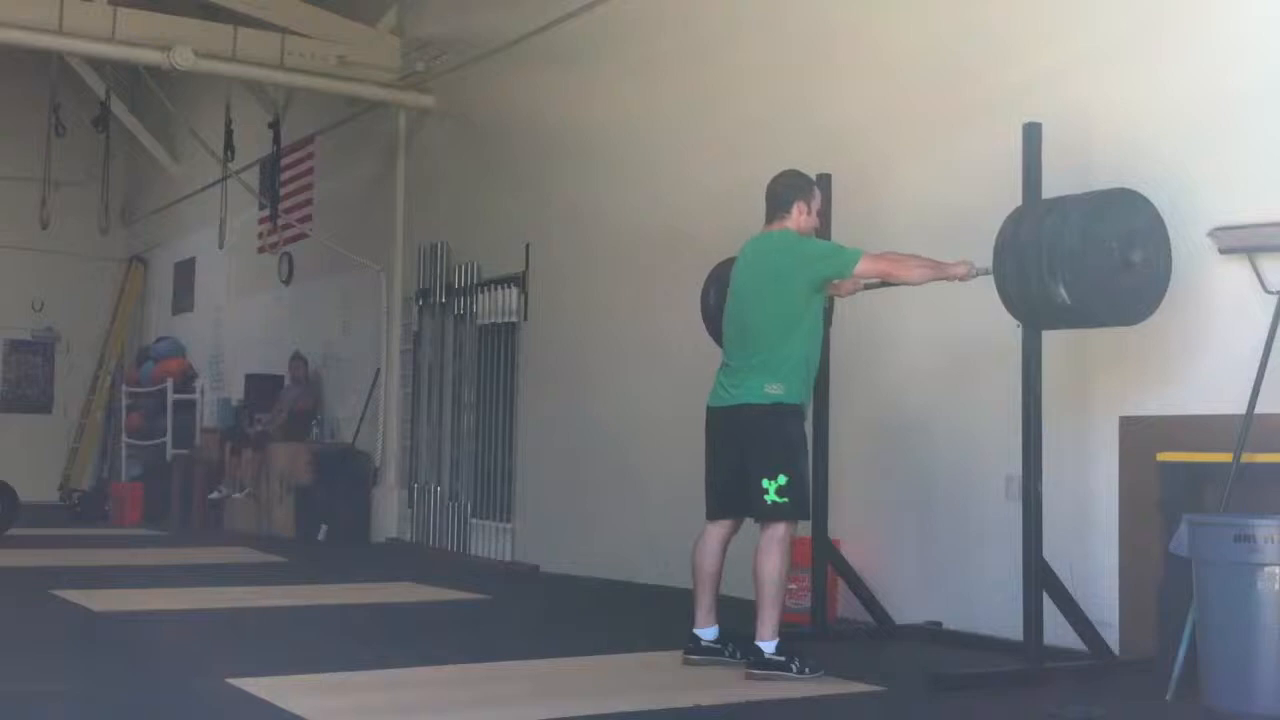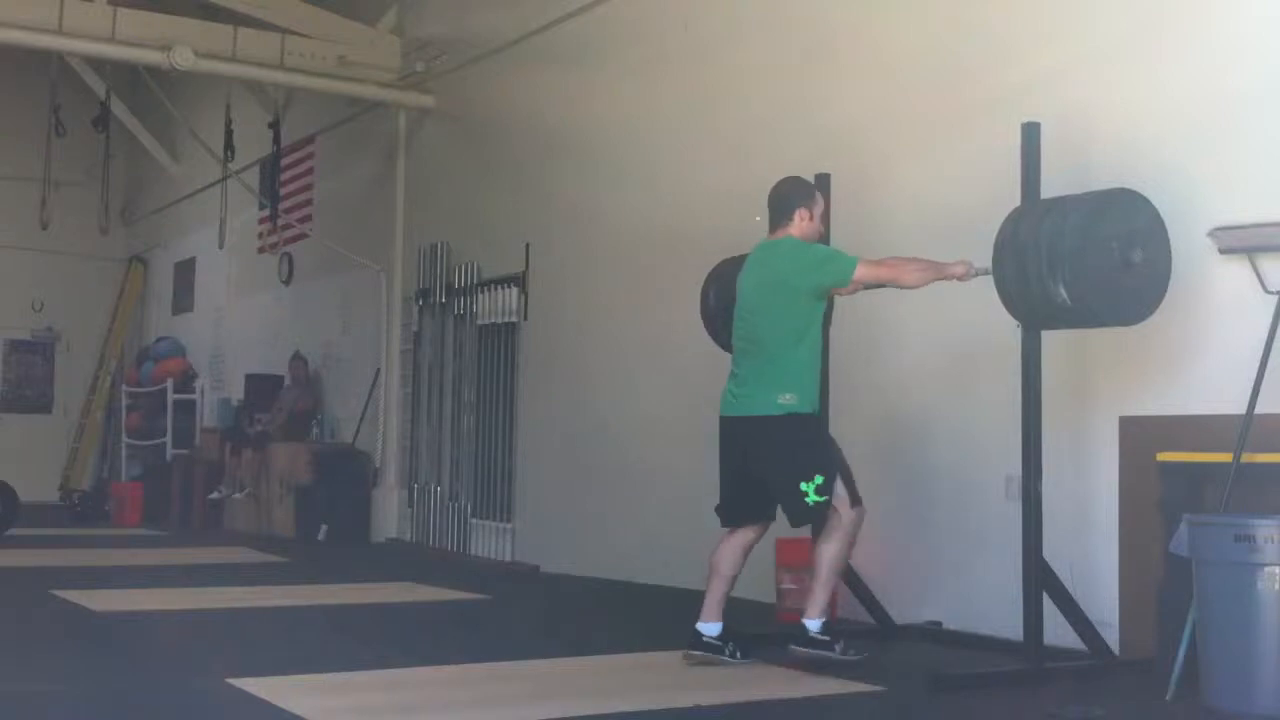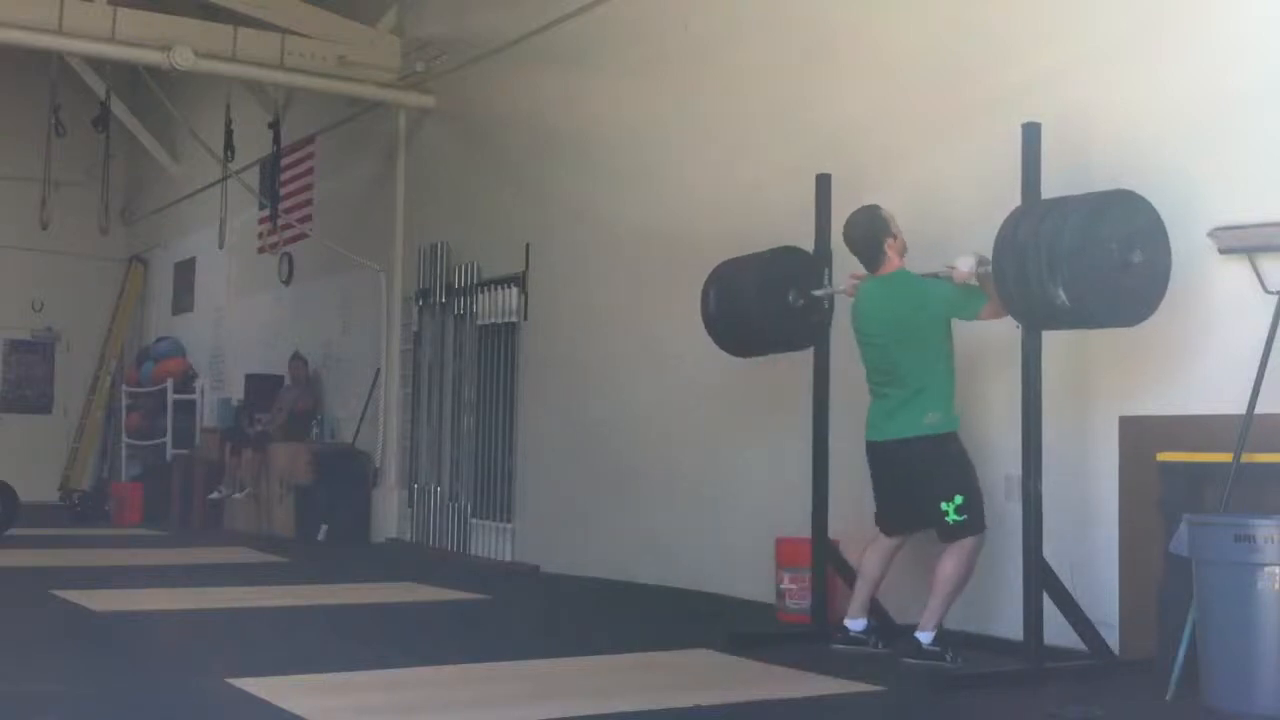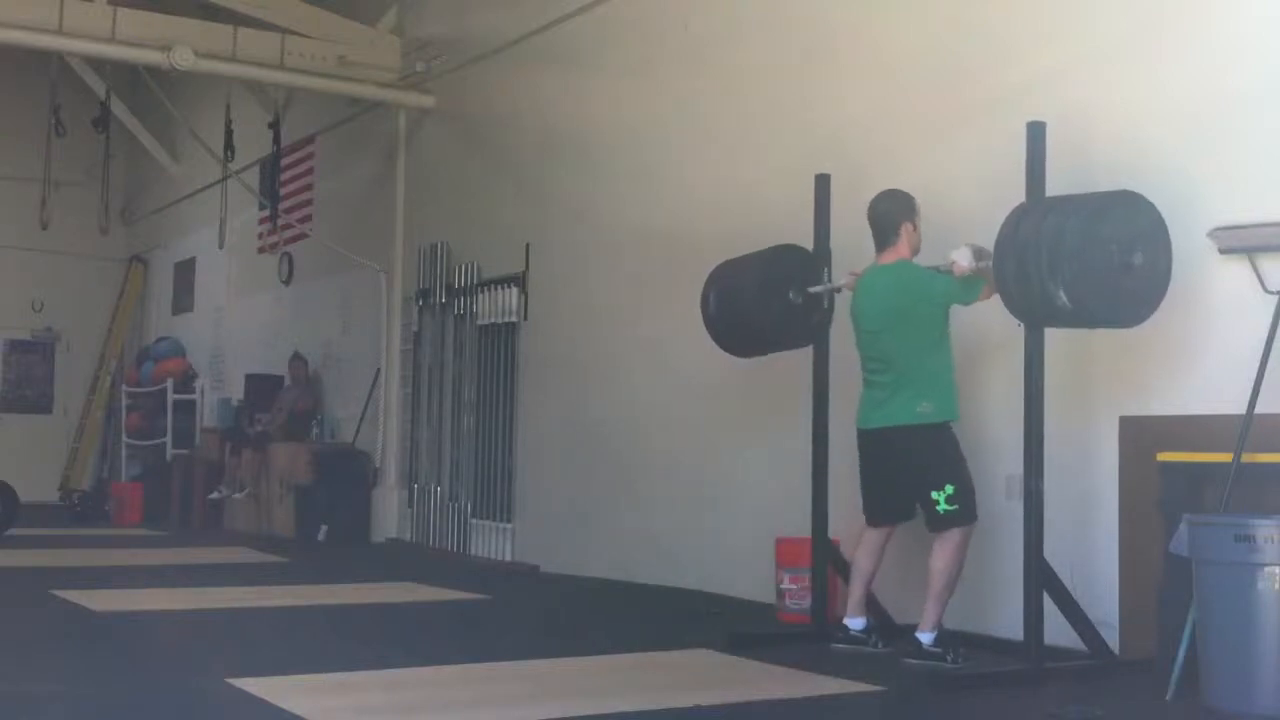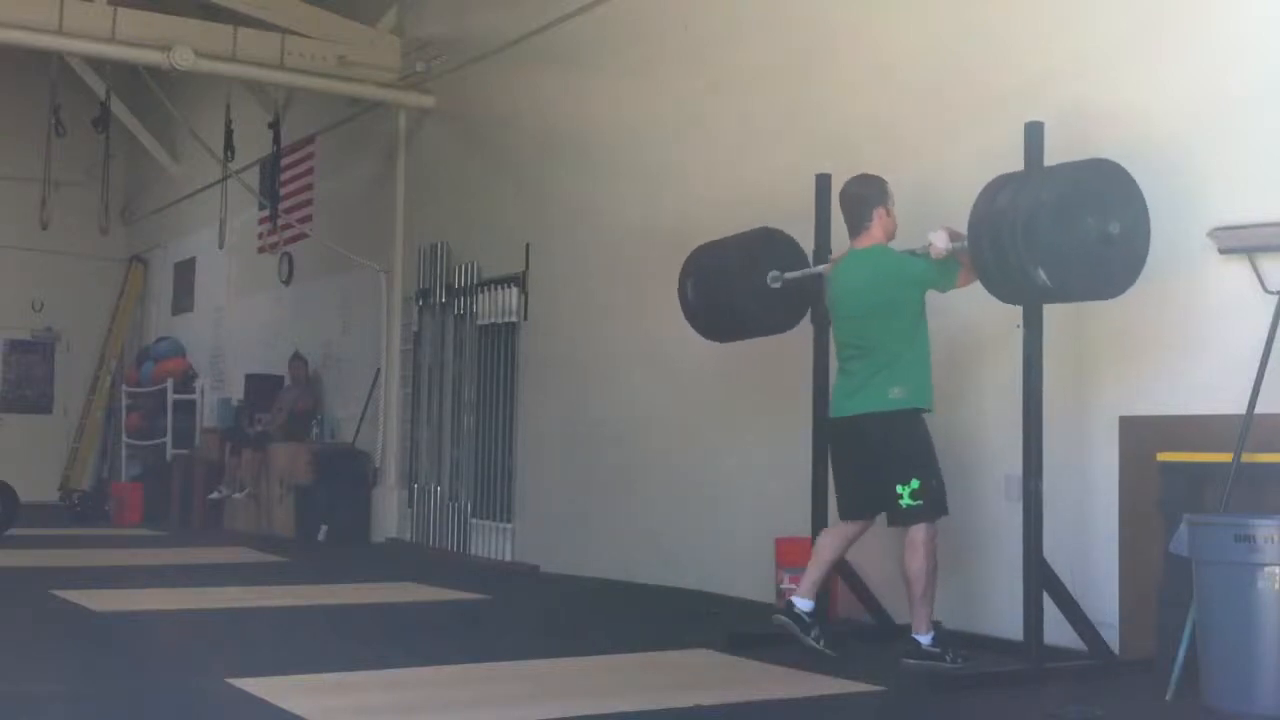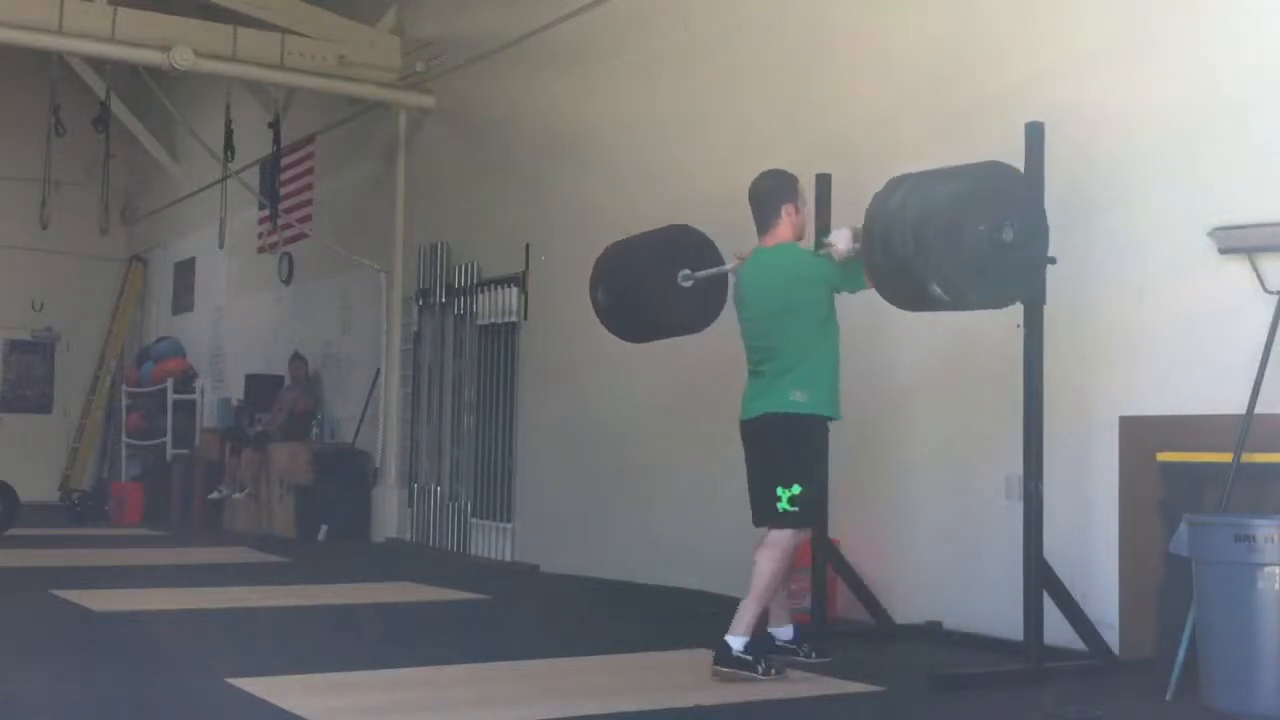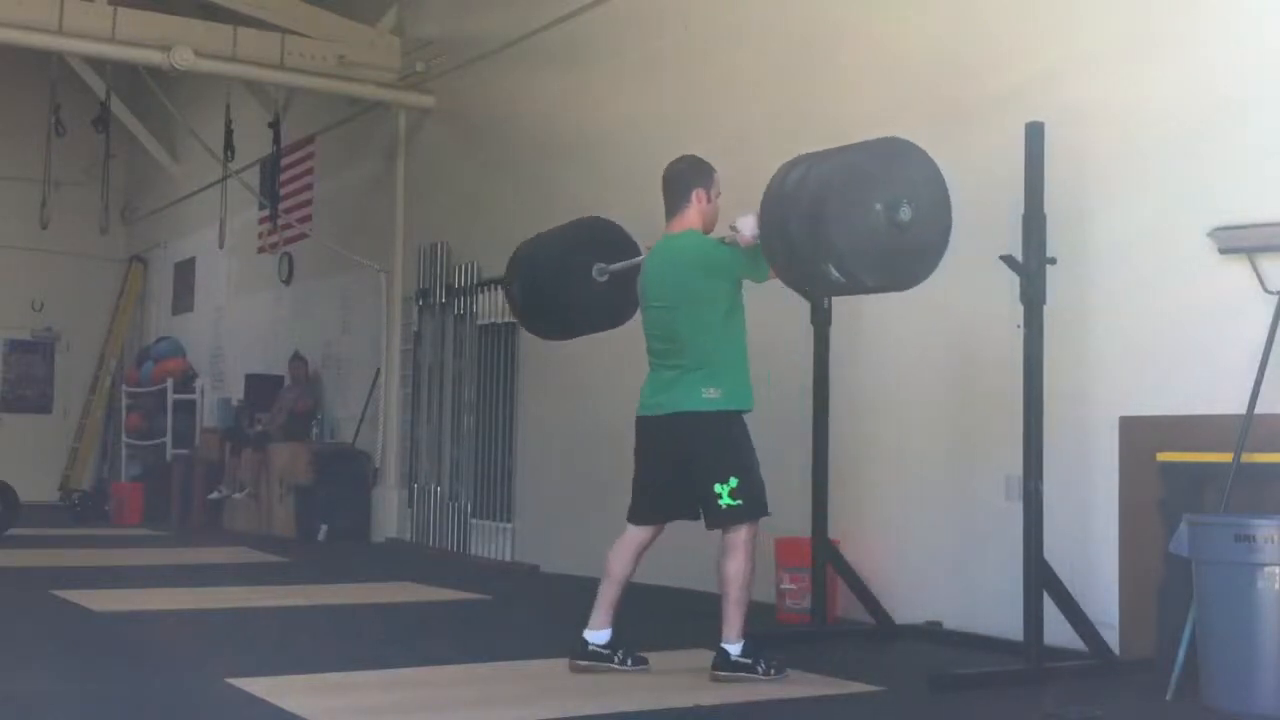
dt=0.7s
person 1, frame 1
left shoulder: (753, 252)
right shoulder: (802, 252)
right elbow: (888, 267)
left wrist: (830, 291)
right wrist: (949, 270)
left hip: (727, 407)
right hip: (768, 409)
left knee: (721, 522)
right knee: (777, 525)
left ankle: (704, 636)
right ankle: (767, 650)
person 1, frame 2
left shoulder: (757, 262)
right shoulder: (805, 258)
right elbow: (889, 272)
left wrist: (831, 289)
right wrist: (948, 270)
left hip: (739, 416)
right hip: (783, 415)
left knee: (746, 526)
right knee: (845, 514)
left ankle: (707, 632)
right ankle: (813, 628)
person 1, frame 3
left shoulder: (862, 302)
right shoulder: (930, 293)
right elbow: (999, 308)
right wrist: (979, 273)
left hip: (883, 438)
right hip: (927, 438)
left knee: (892, 532)
right knee: (966, 536)
left ankle: (853, 626)
right ankle: (924, 639)
person 1, frame 4
left shoulder: (863, 288)
right shoulder: (927, 283)
right elbow: (988, 287)
right wrist: (975, 264)
left hip: (873, 427)
right hip: (921, 426)
left knee: (879, 526)
right knee: (955, 528)
left ankle: (853, 624)
right ankle: (926, 638)
person 1, frame 5
left shoulder: (837, 275)
right shoulder: (903, 266)
right elbow: (966, 273)
right wrist: (949, 249)
left hip: (845, 414)
right hip: (893, 414)
left knee: (854, 517)
right knee: (920, 524)
left ankle: (799, 605)
right ankle: (923, 640)
person 1, frame 6
left shoulder: (746, 272)
right shoulder: (810, 266)
right elbow: (869, 277)
right wrist: (851, 249)
left hip: (758, 415)
right hip: (796, 415)
left knee: (780, 527)
right knee: (788, 531)
left ankle: (780, 636)
right ankle: (735, 644)
person 1, frame 7
left shoulder: (654, 261)
right shoulder: (712, 253)
right elbow: (778, 268)
right wrist: (753, 241)
left hip: (657, 412)
right hip: (706, 412)
left knee: (642, 525)
right knee: (740, 525)
left ankle: (595, 639)
right ankle: (733, 651)
